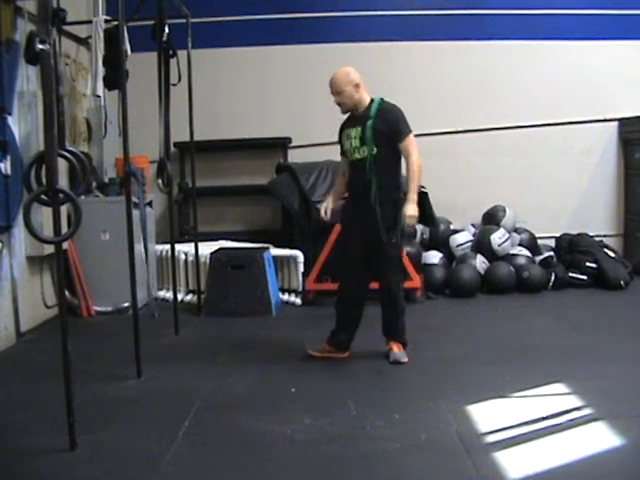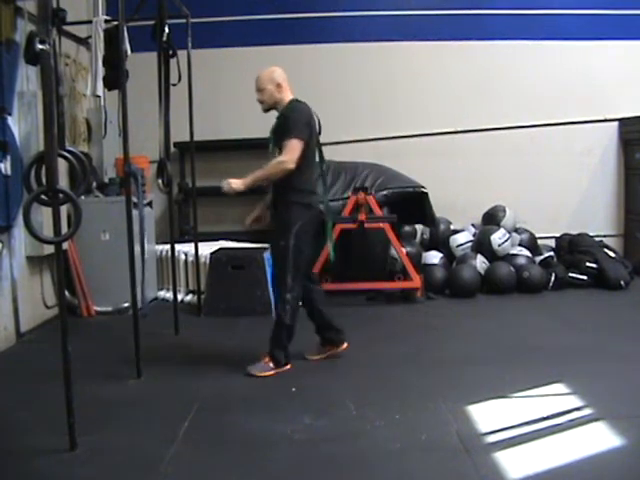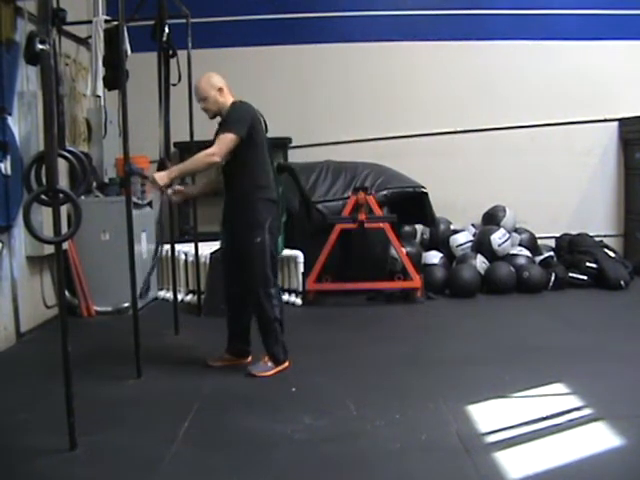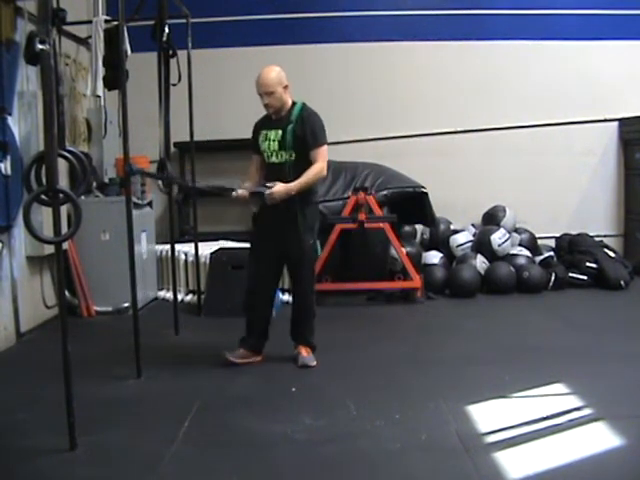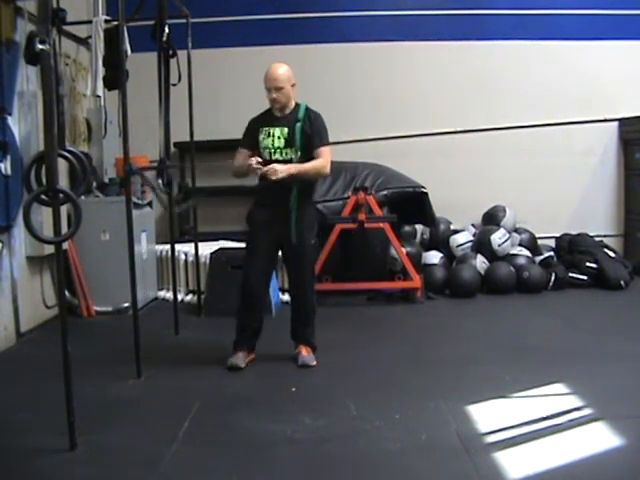
dt=1s
person 1, frame 1
left shoulder: (388, 114)
right shoulder: (347, 126)
left elbow: (413, 157)
left wrist: (411, 201)
right wrist: (333, 197)
left hip: (386, 211)
right hip: (355, 210)
left knee: (390, 277)
right knee: (349, 278)
left ankle: (396, 341)
right ankle: (339, 342)
person 1, frame 2
left shoulder: (296, 113)
right shoulder: (288, 117)
left elbow: (287, 162)
left wrist: (245, 182)
right wrist: (265, 206)
left hip: (297, 209)
right hip: (290, 207)
left knee: (286, 281)
right knee: (302, 277)
left ankle: (278, 356)
right ankle: (333, 339)
person 1, frame 3
left shoulder: (241, 114)
right shoulder: (224, 126)
left elbow: (215, 156)
right elbow: (221, 173)
left wrist: (171, 173)
right wrist: (188, 191)
left hip: (258, 210)
right hip: (235, 211)
left knee: (261, 282)
right knee: (235, 283)
left ankle: (276, 355)
right ankle: (238, 349)
person 1, frame 4
left shoulder: (307, 119)
right shoulder: (261, 126)
left elbow: (321, 167)
left wrist: (290, 188)
right wrist: (246, 188)
left hip: (299, 213)
right hip: (268, 213)
left knee: (303, 282)
right knee: (258, 281)
left ankle: (304, 345)
right ankle: (252, 345)
person 1, frame 5
left shoulder: (310, 120)
right shoulder: (257, 124)
left elbow: (325, 166)
right elbow: (236, 168)
left wrist: (290, 169)
right wrist: (248, 165)
left hip: (299, 213)
right hip: (264, 212)
left knee: (302, 282)
right knee: (254, 280)
left ankle: (304, 344)
right ankle: (244, 346)
